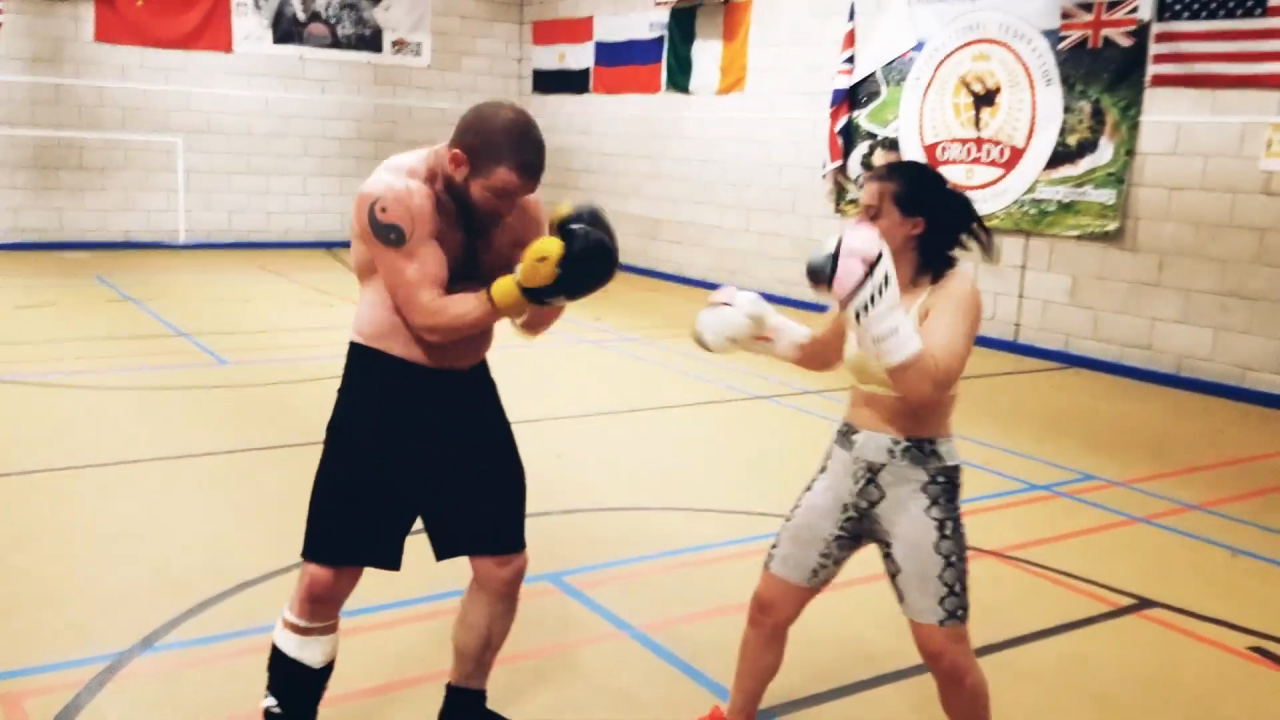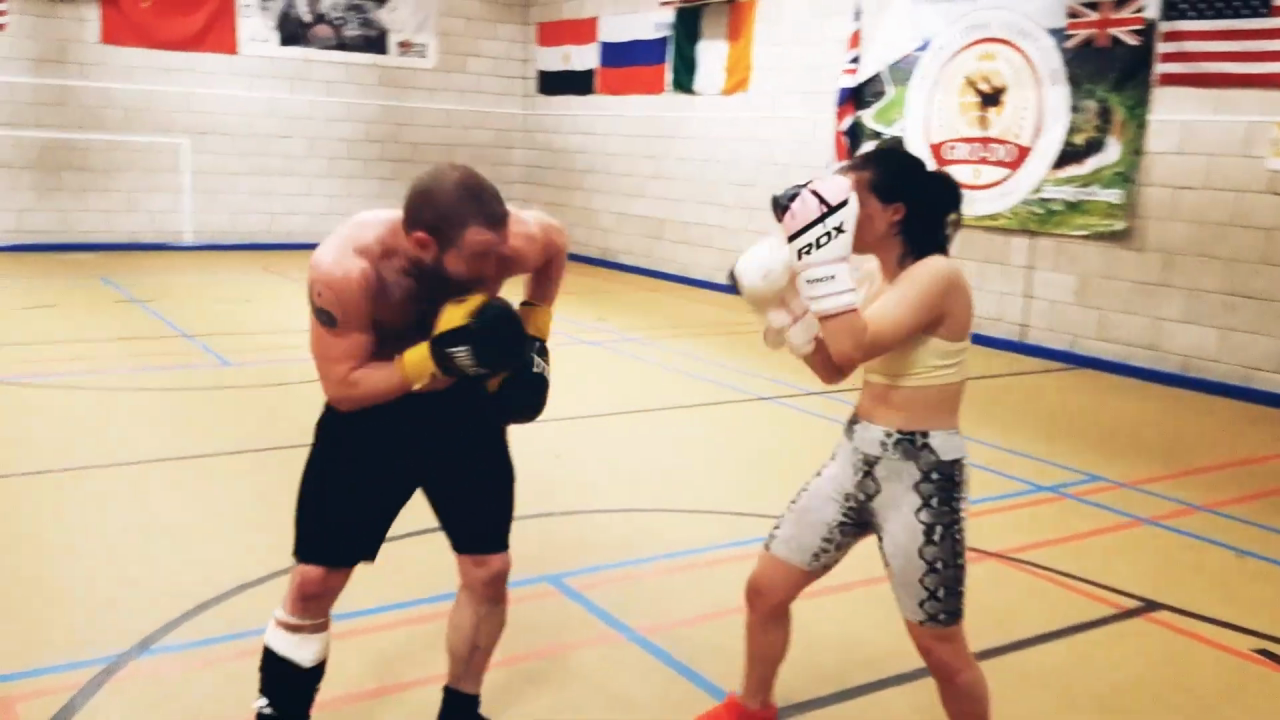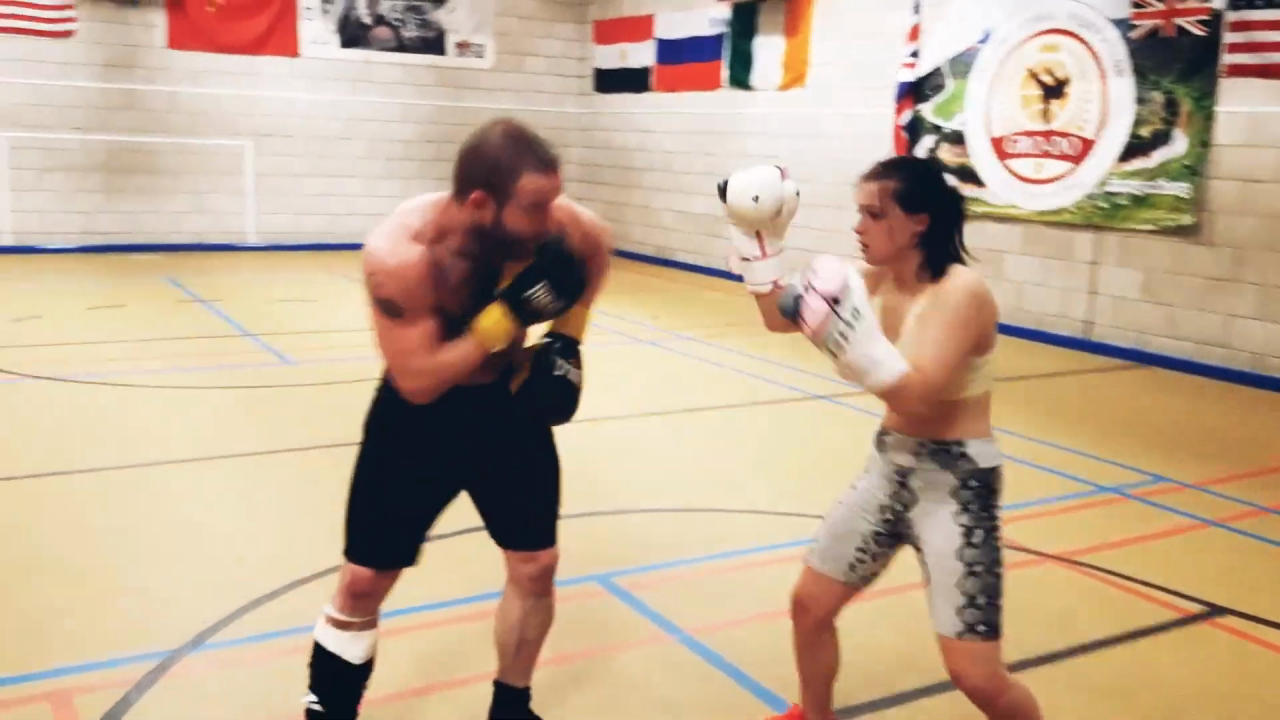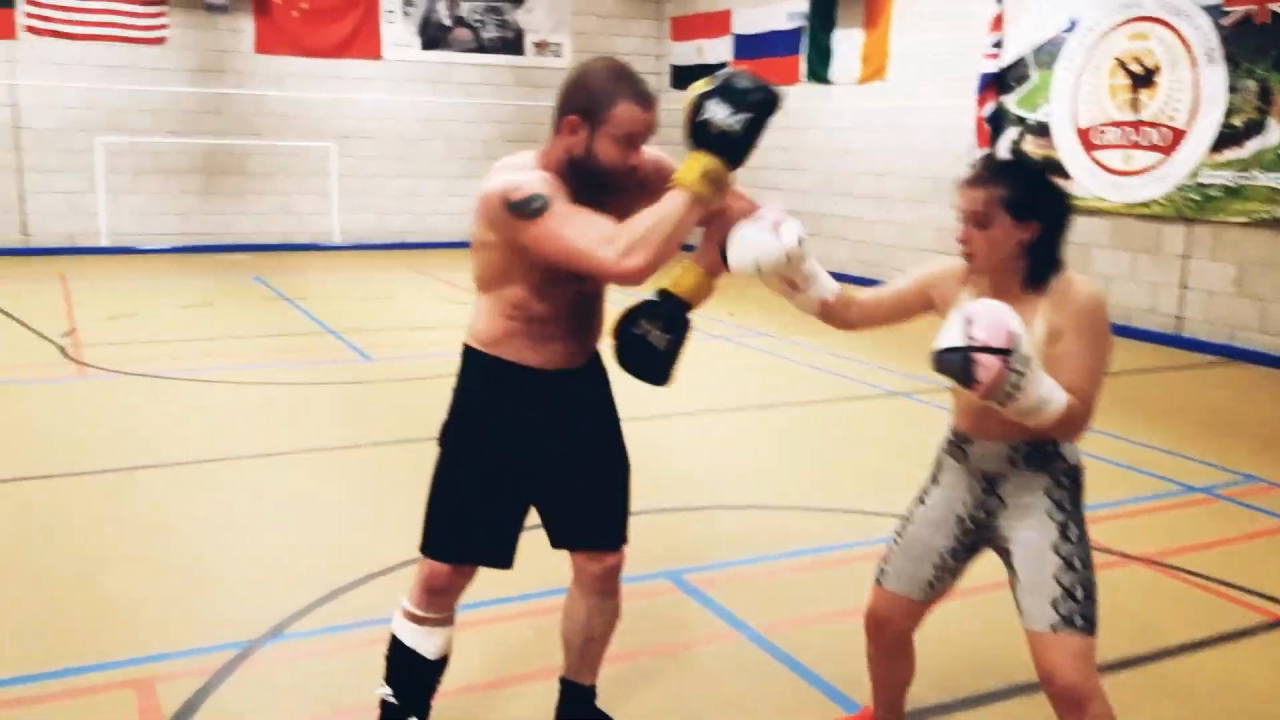
dt=0.2s
person 1, frame 1
left shoulder: (512, 206)
right shoulder: (397, 193)
left elbow: (535, 320)
right elbow: (434, 319)
left wrist: (553, 280)
right wrist: (523, 283)
left hip: (468, 390)
right hip: (385, 388)
left knee: (504, 566)
right knee: (325, 579)
person 1, frame 2
left shoulder: (509, 238)
right shoulder: (344, 265)
left elbow: (553, 244)
right elbow: (344, 387)
left wrist: (529, 339)
right wrist: (435, 358)
left hip: (463, 399)
right hip: (369, 408)
left knee: (488, 570)
right knee: (314, 581)
person 1, frame 3
left shoulder: (550, 222)
right shoulder: (398, 252)
left elbow: (597, 244)
right elbow: (417, 381)
left wrist: (565, 339)
right wrist: (507, 316)
left hip: (510, 398)
right hip: (420, 407)
left knee: (535, 566)
right knee: (363, 579)
person 1, frame 4
left shoulder: (635, 172)
right shoulder: (517, 189)
left elbow: (741, 215)
right elbow: (623, 260)
left wrist: (683, 297)
right wrist: (708, 163)
left hip: (580, 389)
right hip: (498, 396)
left knee: (600, 563)
right knee: (444, 573)
person 2, frame 1
left shoulder: (955, 292)
right shoulder: (859, 276)
left elbow: (928, 390)
right elbow: (820, 355)
left wrist: (872, 303)
right wrist: (760, 326)
left hip: (919, 480)
right hip: (847, 465)
left knee: (946, 655)
right knee: (769, 605)
person 2, frame 2
left shoulder: (938, 277)
right shoulder: (871, 273)
left elbow: (852, 346)
right elbow: (832, 366)
left wrist: (820, 251)
left hip: (920, 474)
right hip: (856, 456)
left knee: (941, 651)
right knee: (765, 588)
person 2, frame 3
left shoulder: (963, 293)
right shoulder: (873, 279)
left elbow: (918, 398)
right elbow: (779, 317)
left wrist: (845, 330)
right wrist: (757, 238)
left hip: (954, 483)
right hip: (889, 469)
left knee: (975, 673)
right knee: (809, 604)
person 2, frame 4
left shoulder: (1077, 301)
right shoulder: (951, 280)
left elbow: (1072, 422)
right elbow: (847, 311)
left wrist: (1015, 380)
right wrist: (790, 267)
left hip: (1038, 488)
right hip: (960, 473)
right knee: (885, 620)
